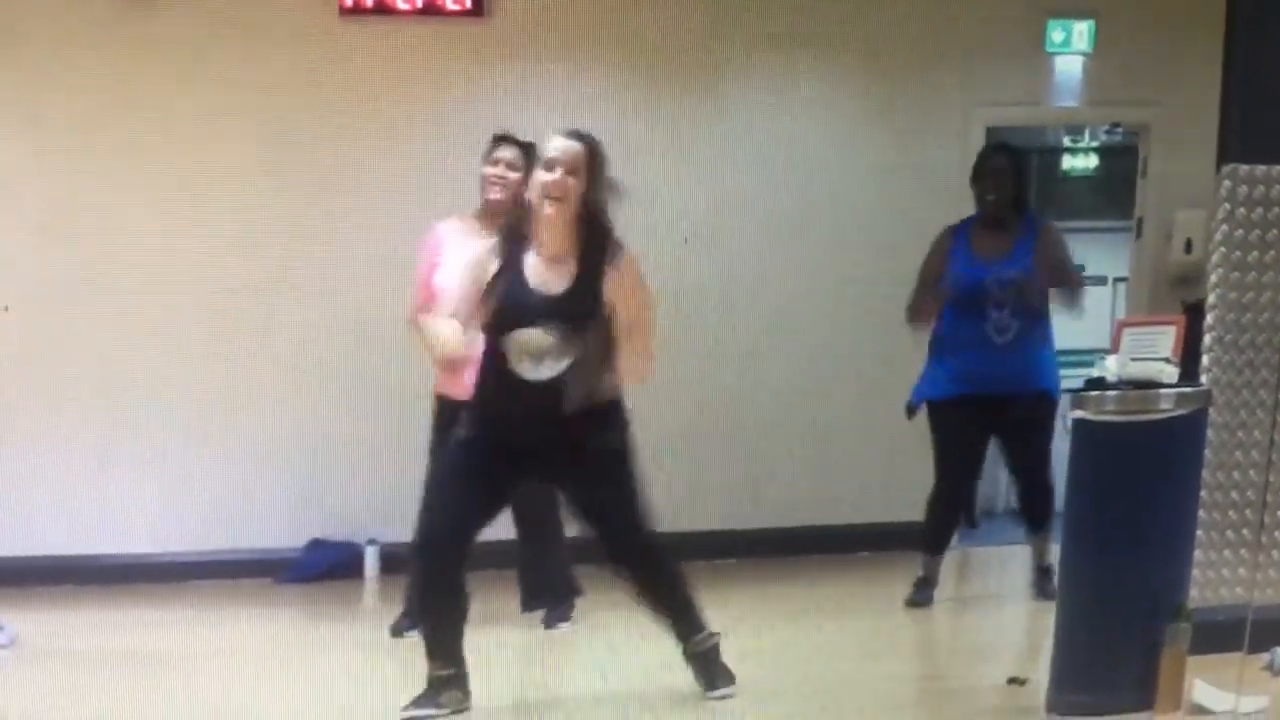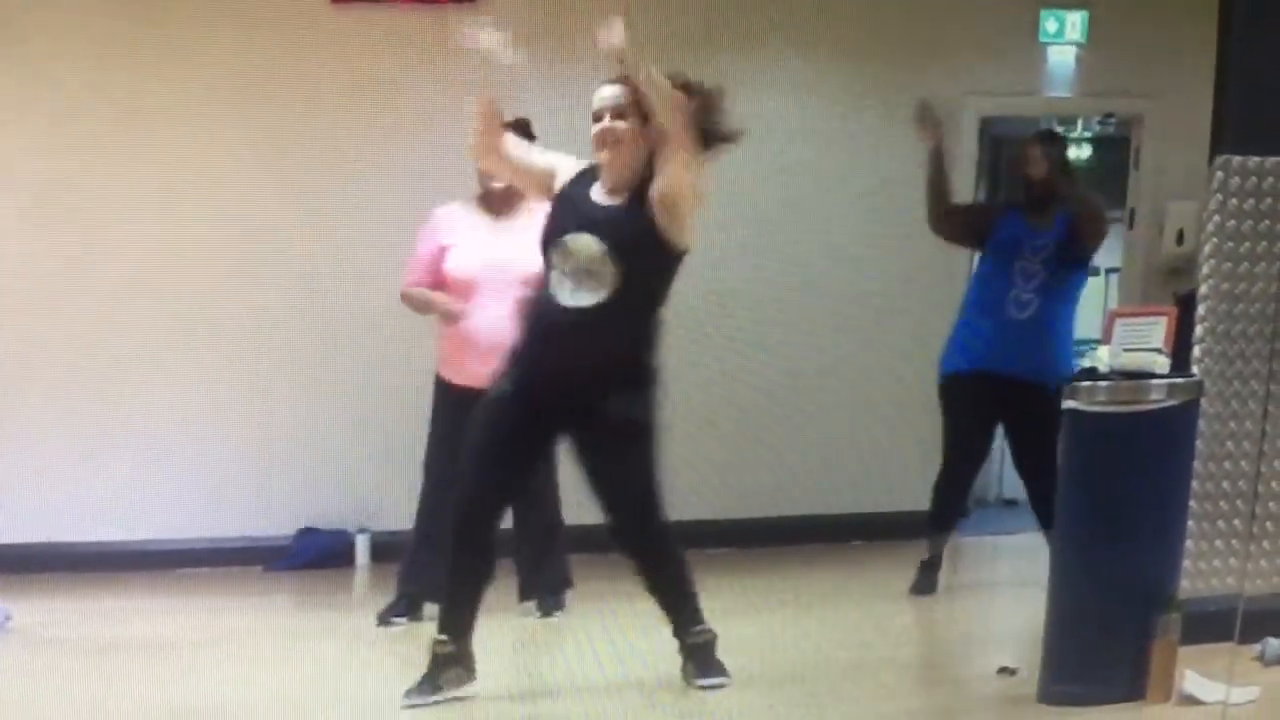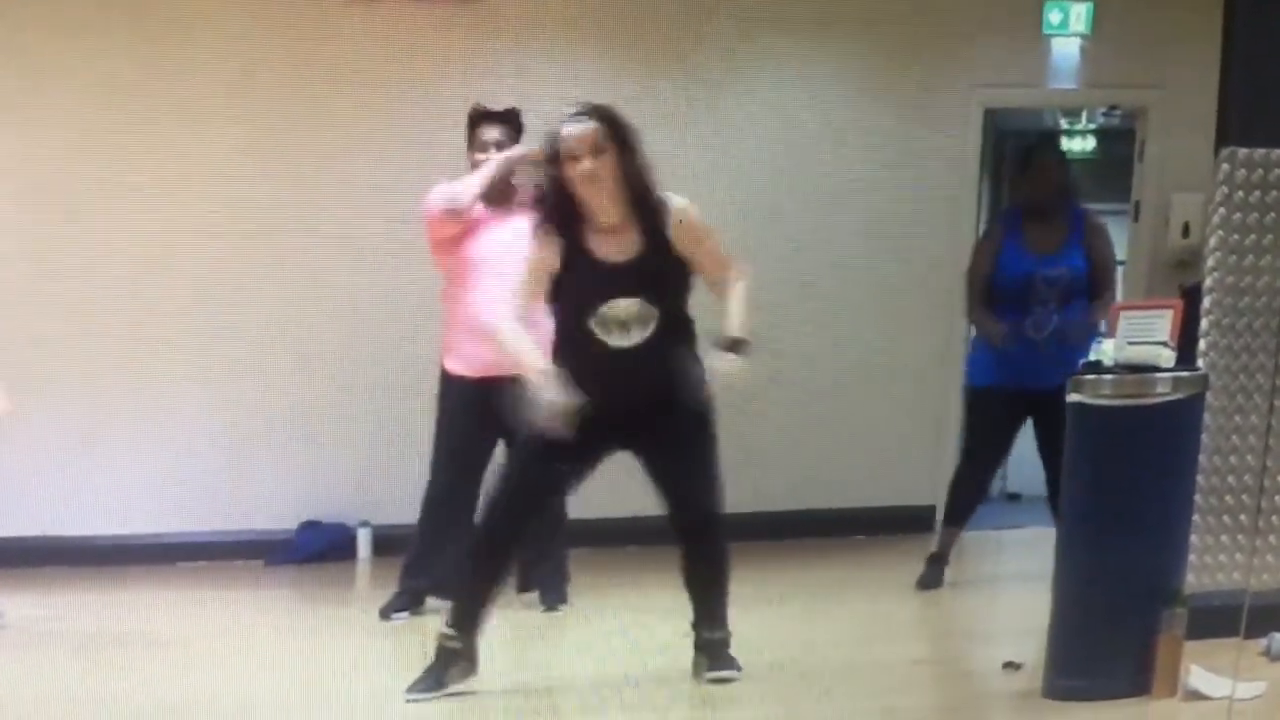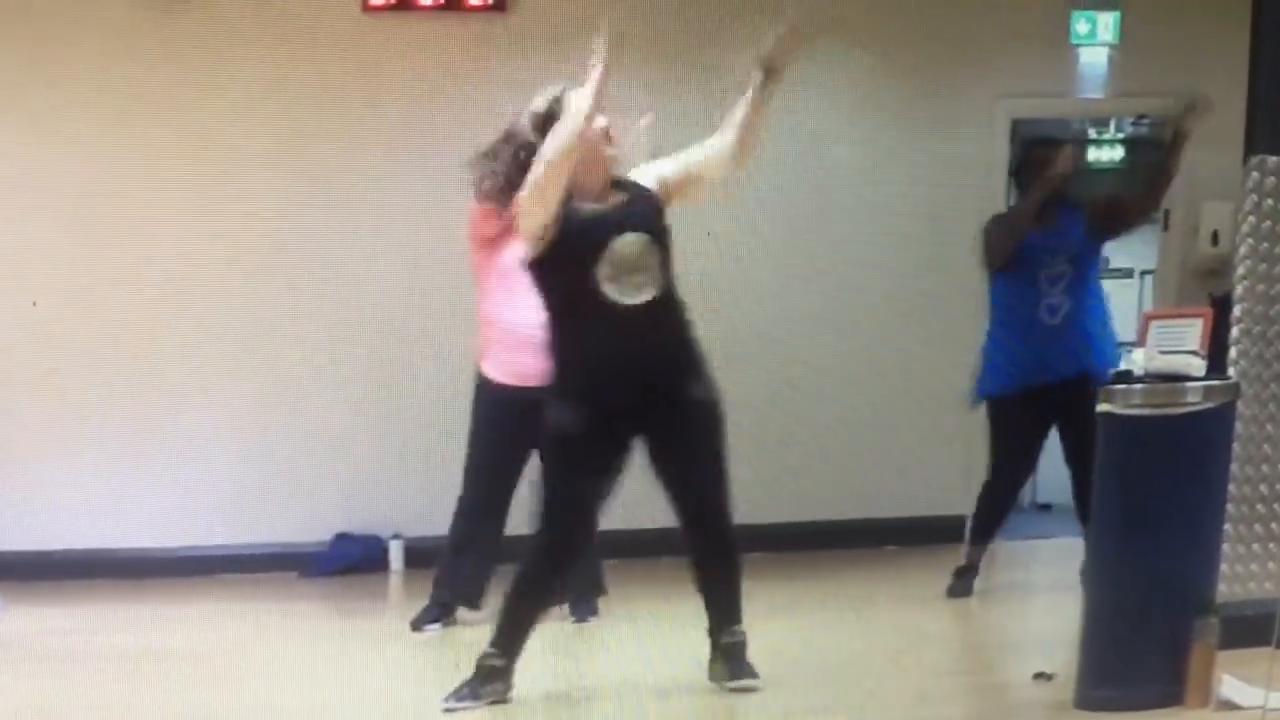
dt=0.7s
person 1, frame 1
left shoulder: (613, 266)
right shoulder: (501, 254)
left elbow: (640, 352)
right elbow: (459, 325)
left wrist: (607, 367)
right wrist: (451, 338)
left hip: (584, 434)
right hip: (493, 432)
left knee: (636, 550)
right knee: (436, 545)
left ankle: (702, 649)
person 1, frame 2
left shoulder: (668, 194)
right shoulder: (569, 179)
left elbow: (681, 127)
right elbow: (491, 149)
left wrist: (637, 63)
left hip: (613, 392)
right hip: (529, 385)
left knee: (639, 528)
right knee: (472, 516)
left ankle: (696, 644)
right ankle: (451, 658)
person 1, frame 3
left shoulder: (671, 217)
right shoulder: (551, 235)
left elbow: (730, 276)
right elbow: (516, 320)
left wrist: (732, 339)
right wrist: (541, 381)
left hip: (670, 403)
right hip: (578, 404)
left knee: (701, 520)
right knee: (503, 518)
left ankle: (712, 643)
right ankle: (455, 651)
person 1, frame 4
left shoulder: (644, 186)
right shoulder: (542, 206)
left elbow: (729, 148)
right elbow: (551, 161)
left wrist: (764, 79)
right wrist: (594, 81)
left hip: (676, 389)
right hip: (592, 400)
left knee: (709, 523)
right knee: (558, 540)
left ankle: (727, 650)
right ankle: (495, 667)
person 2, frame 1
right shoulder: (445, 234)
right elbow: (422, 309)
right wrist: (441, 350)
right hip: (457, 398)
left knee: (534, 498)
left ankle: (555, 596)
right ankle: (422, 604)
person 2, frame 2
left shoulder: (548, 217)
right shoulder: (447, 220)
right elbow: (413, 288)
right wrist: (439, 301)
right hip: (460, 383)
left knee: (536, 488)
right knee: (442, 490)
left ankle: (547, 587)
right ankle: (413, 593)
person 2, frame 3
right shoulder: (450, 201)
right elbow: (447, 208)
right wrist: (499, 166)
right hip: (467, 374)
right knee: (450, 483)
left ankle: (549, 581)
right ankle: (418, 586)
person 2, frame 4
right shoulder: (488, 220)
right elbow: (489, 187)
left wrist: (639, 140)
right hip: (503, 385)
right knee: (482, 493)
left ankle: (580, 592)
right ankle: (448, 597)
person 3, frame 1
left shoulder: (1040, 235)
right shoulder: (951, 241)
left elbow: (1073, 289)
right elbow: (918, 309)
left wrist: (1055, 283)
right wrist: (926, 310)
left hip: (1027, 382)
right hip: (960, 384)
left knee: (1033, 472)
right knee: (954, 483)
left ankle: (1043, 565)
right ankle: (928, 575)
person 3, frame 2
left shoulder: (1078, 222)
right shoulder: (998, 218)
left elbow: (1097, 222)
right elbow: (942, 220)
left wrist: (1054, 181)
right wrist: (937, 153)
left hip: (1041, 370)
right hip: (975, 363)
left knee: (1041, 467)
right knee: (960, 463)
right ankle: (931, 560)
person 3, frame 3
left shoulder: (1088, 229)
right shoulder: (1000, 232)
left elbow: (1106, 293)
right elbow: (975, 299)
left wrist: (1090, 322)
right wrist: (987, 325)
left hip: (1066, 373)
right hip: (1001, 371)
left knee: (1065, 468)
right knee: (978, 461)
right ankle: (940, 555)
person 3, frame 4
left shoulder: (1086, 218)
right shoulder: (1002, 227)
left elbow: (1145, 204)
right elbow: (1001, 246)
left wrist: (1176, 145)
right wrist: (1047, 182)
left hip: (1083, 370)
right hip: (1018, 373)
left knee: (1091, 470)
right knee: (1007, 473)
right ankle: (969, 565)
